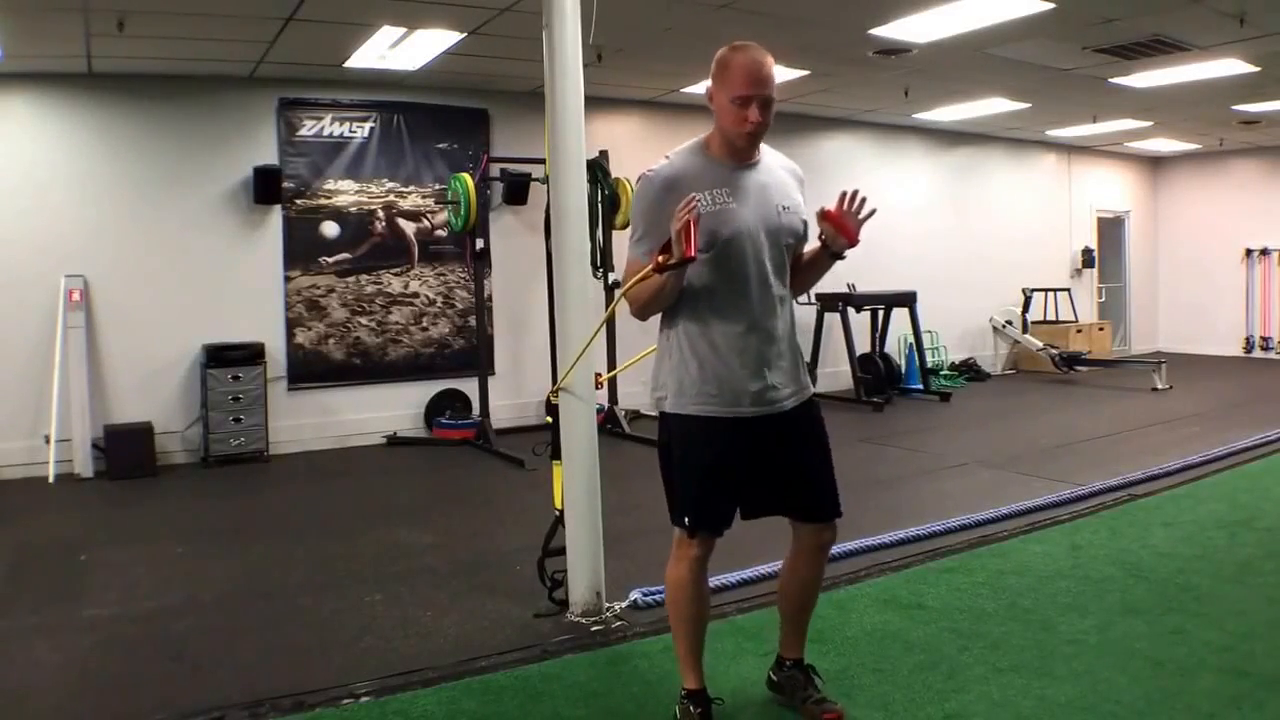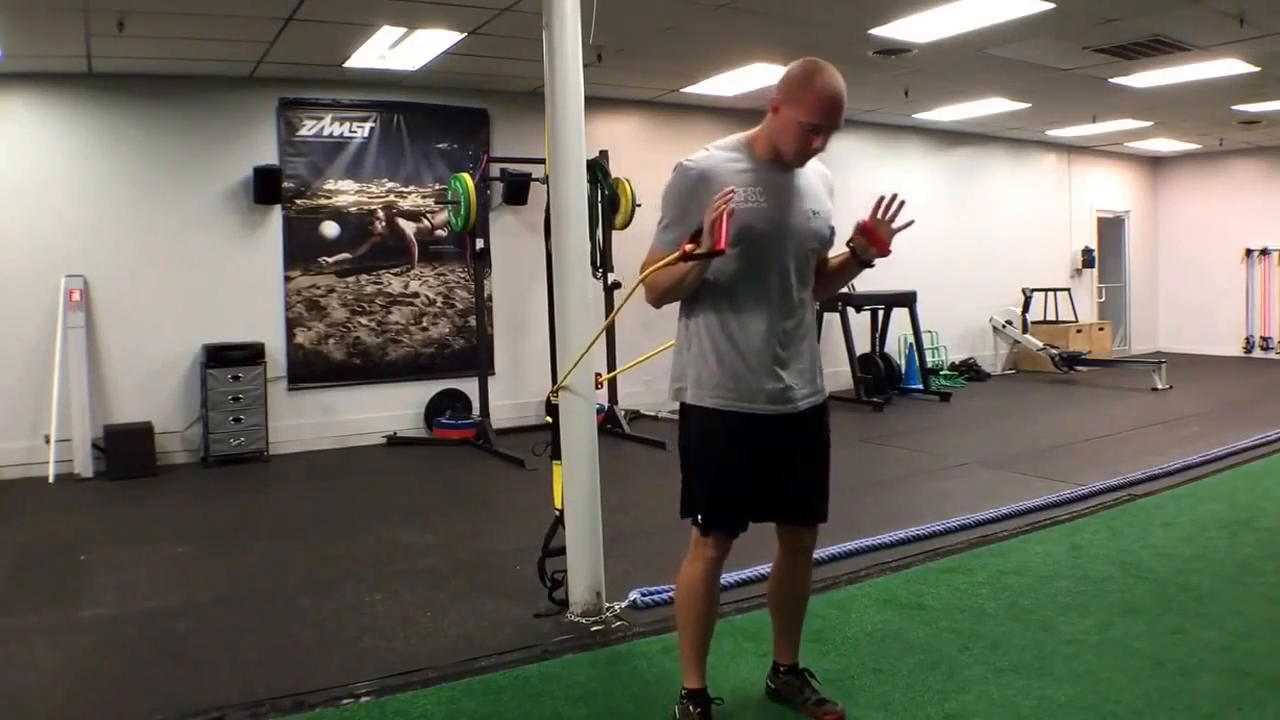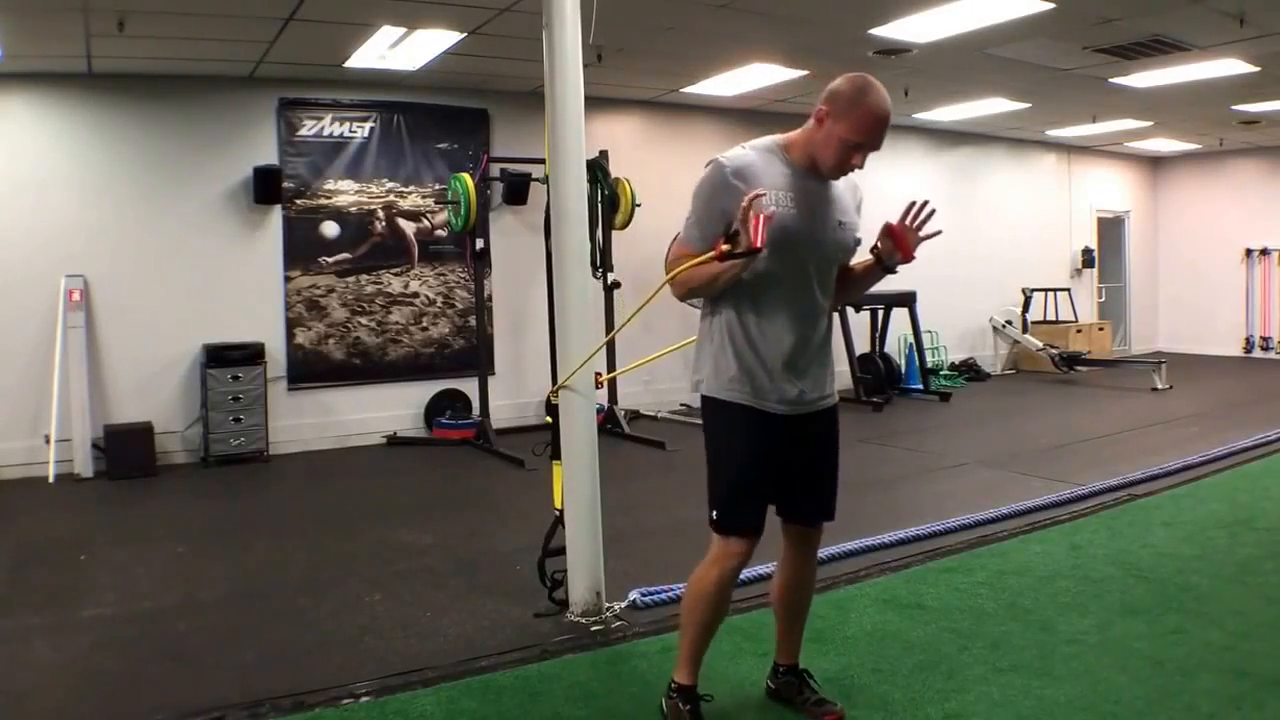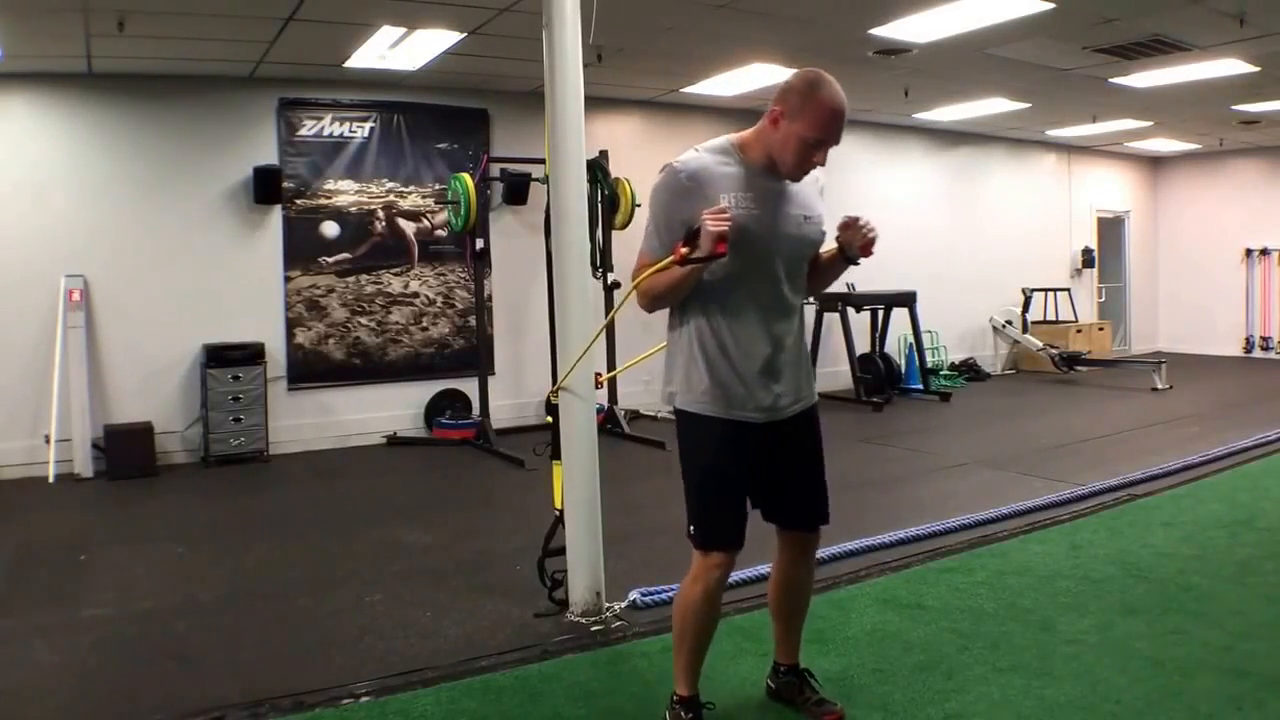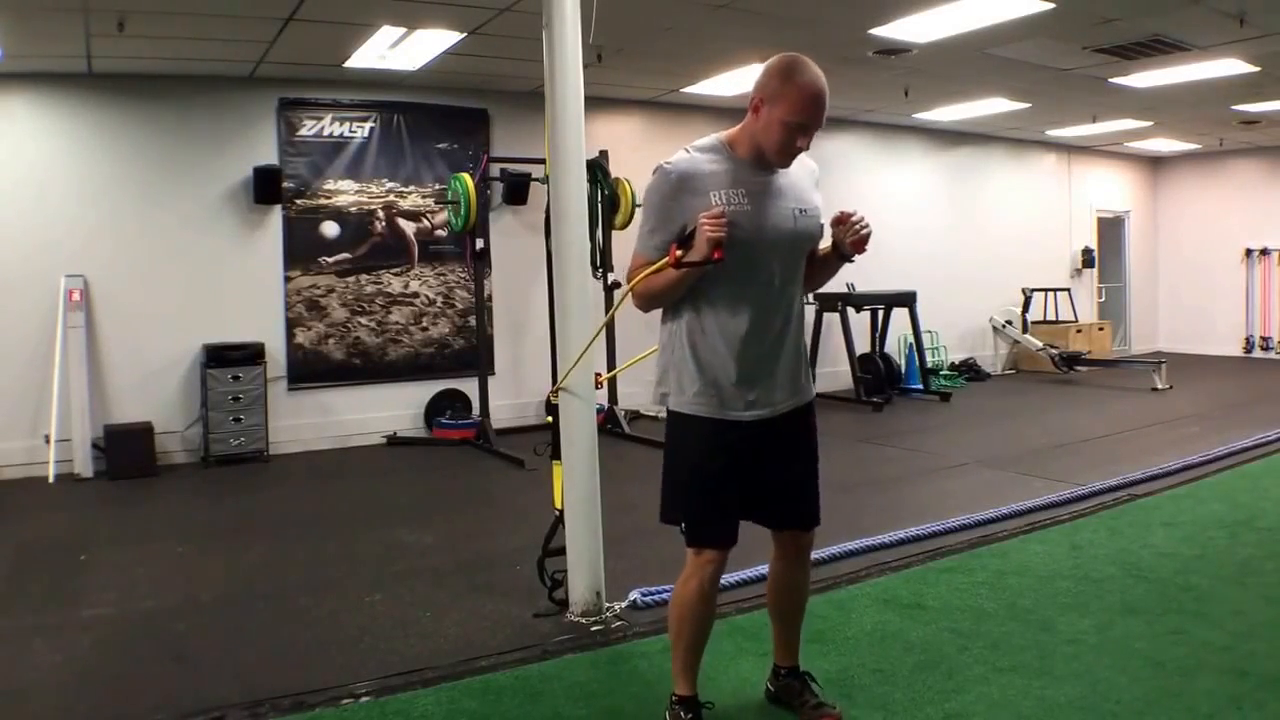
dt=0.4s
person 1, frame 1
left shoulder: (787, 175)
right shoulder: (667, 181)
right elbow: (639, 303)
left wrist: (832, 248)
right wrist: (674, 260)
left hip: (787, 393)
right hip: (701, 402)
left knee: (817, 529)
right knee: (695, 544)
left ankle: (791, 665)
person 1, frame 2
left shoulder: (819, 183)
right shoulder: (701, 174)
right elbow: (655, 288)
left wrist: (860, 256)
right wrist: (704, 250)
left hip: (801, 395)
right hip: (720, 398)
left knee: (800, 537)
right knee: (711, 544)
person 1, frame 3
left shoulder: (846, 193)
right shoulder: (735, 172)
right elbow: (683, 283)
left wrist: (885, 260)
right wrist: (742, 253)
left hip: (813, 394)
right hip: (740, 392)
left knee: (805, 536)
right knee: (733, 545)
person 1, frame 4
left shoulder: (808, 186)
right shoulder: (691, 176)
right elbow: (647, 293)
left wrist: (844, 255)
right wrist: (700, 255)
left hip: (792, 399)
right hip: (714, 403)
left knee: (801, 538)
right knee: (715, 558)
person 1, frame 5
left shoulder: (804, 178)
right shoulder: (682, 176)
right elbow: (643, 293)
left wrist: (840, 252)
right wrist: (695, 259)
left hip: (789, 399)
right hip: (707, 404)
left knee: (796, 541)
right knee: (708, 556)
